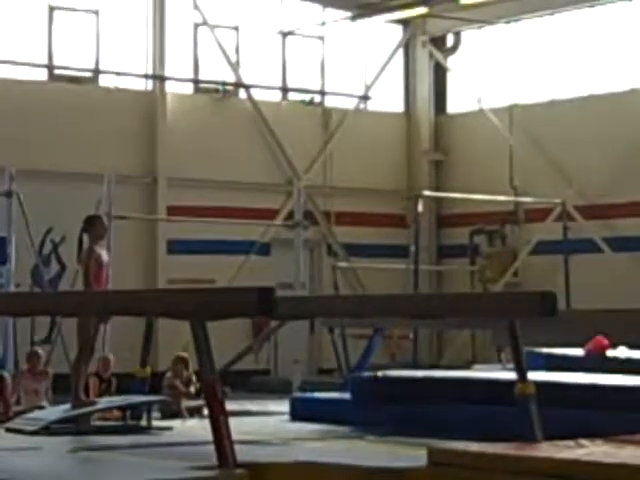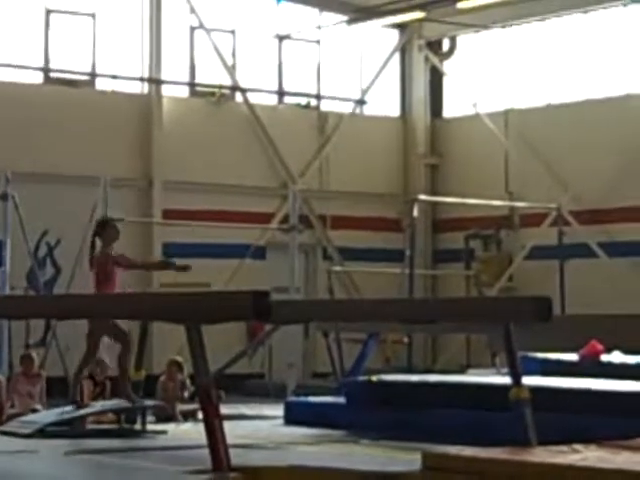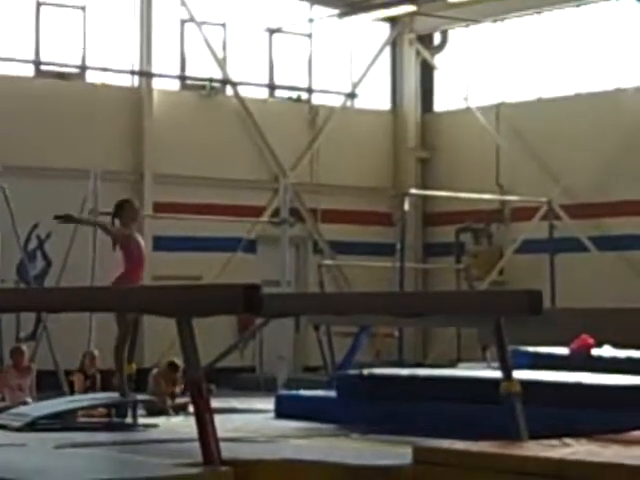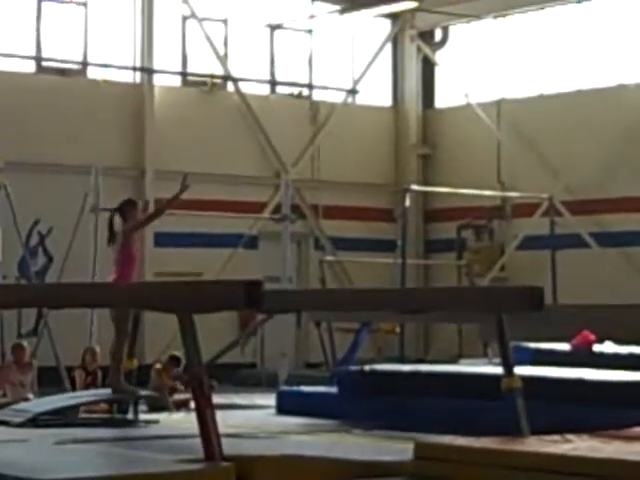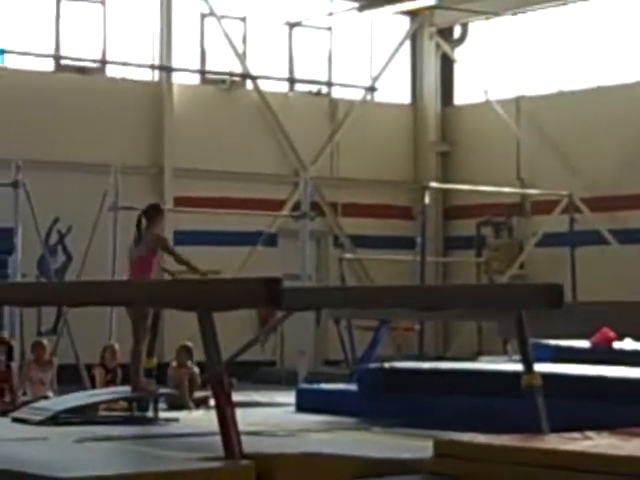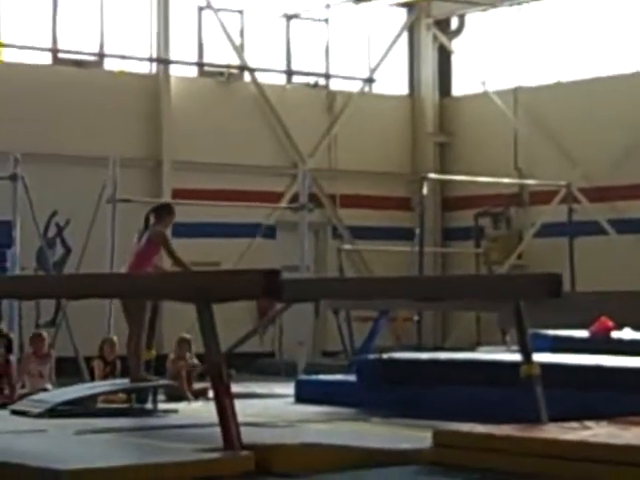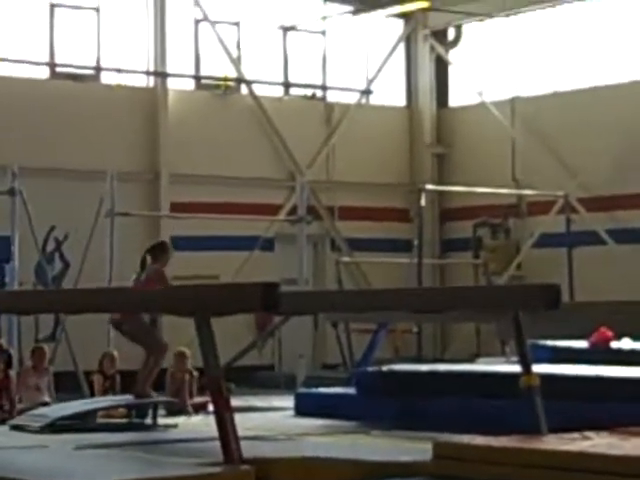
dt=0.7s
person 1, frame 1
left shoulder: (102, 251)
right shoulder: (91, 252)
right elbow: (89, 282)
left knee: (88, 351)
right knee: (85, 350)
left ankle: (80, 394)
right ankle: (77, 395)
person 1, frame 2
left shoulder: (110, 254)
right shoulder: (102, 254)
left elbow: (137, 264)
right elbow: (131, 264)
left wrist: (166, 265)
right wrist: (163, 265)
left knee: (91, 353)
right knee: (125, 341)
right ankle: (124, 387)
person 1, frame 3
left shoulder: (133, 232)
right shoulder: (124, 233)
right elbow: (102, 225)
right wrist: (78, 219)
left hip: (134, 287)
right hip: (124, 288)
left knee: (131, 334)
right knee: (124, 334)
left ankle: (122, 377)
right ankle: (121, 379)
person 1, frame 4
left shoulder: (124, 232)
right shoulder: (127, 231)
right elbow: (155, 215)
right wrist: (179, 193)
left hip: (119, 287)
right hip: (122, 288)
left knee: (120, 335)
right knee: (122, 334)
left ankle: (114, 378)
right ankle: (116, 380)
person 1, frame 5
left shoulder: (140, 237)
right shoulder: (156, 237)
right elbow: (178, 258)
right wrist: (201, 274)
left knee: (140, 336)
right knee: (141, 337)
left ankle: (137, 378)
right ankle: (137, 381)
person 1, frame 6
left shoulder: (146, 232)
right shoulder: (159, 233)
right elbow: (175, 258)
left knee: (134, 329)
right knee: (139, 329)
left ankle: (134, 371)
right ankle: (137, 372)
person 1, frame 7
left shoulder: (145, 270)
right shoulder: (157, 272)
left hip: (120, 317)
right hip: (130, 316)
left knee: (153, 348)
right knee: (160, 348)
left ankle: (140, 388)
right ankle: (142, 388)
